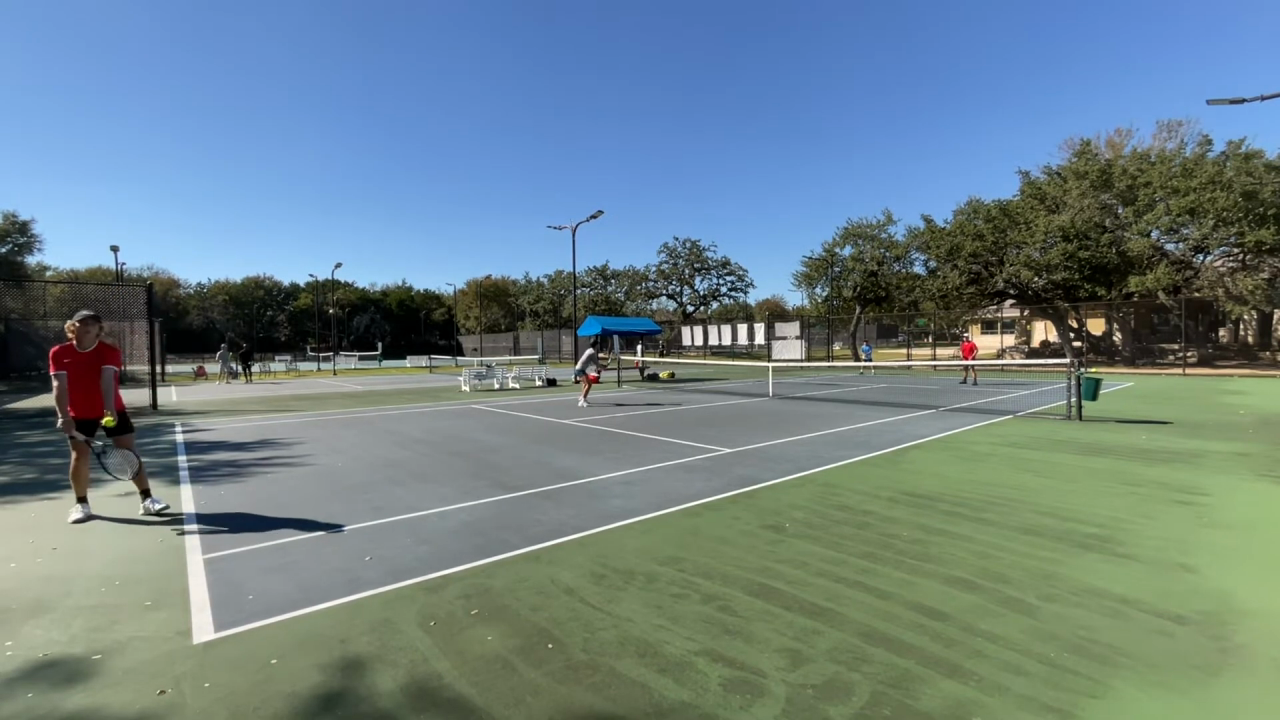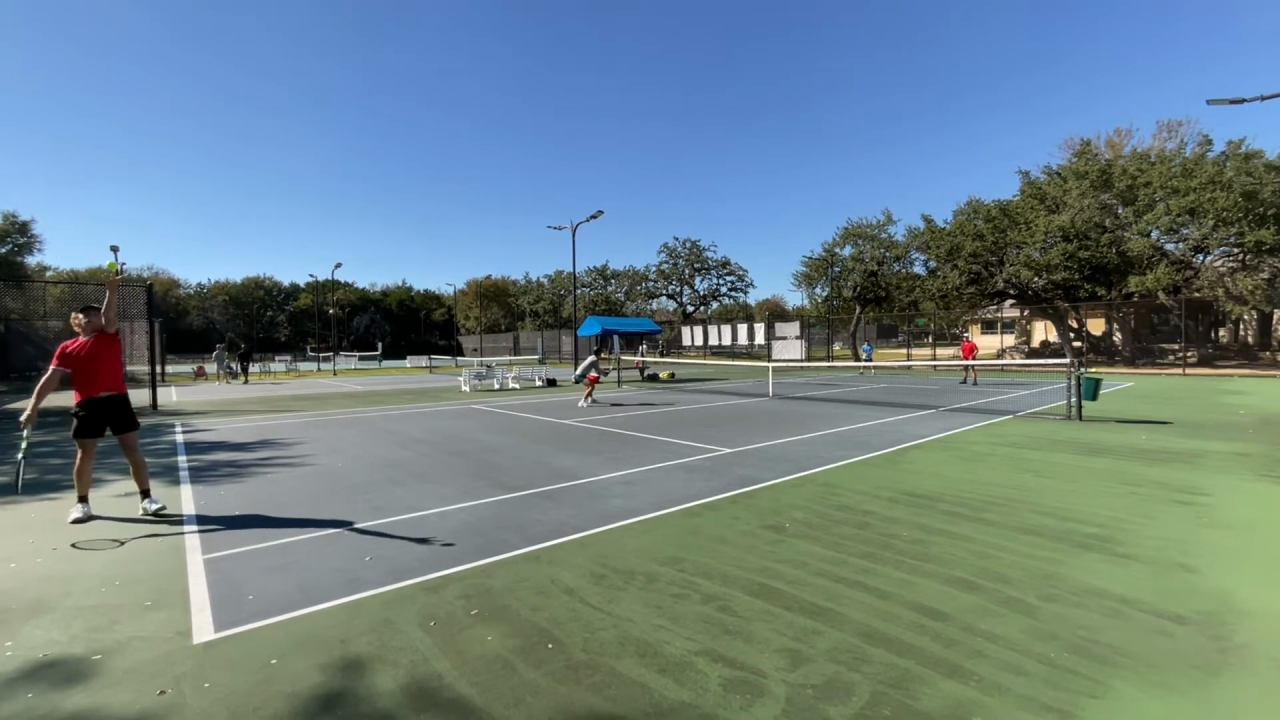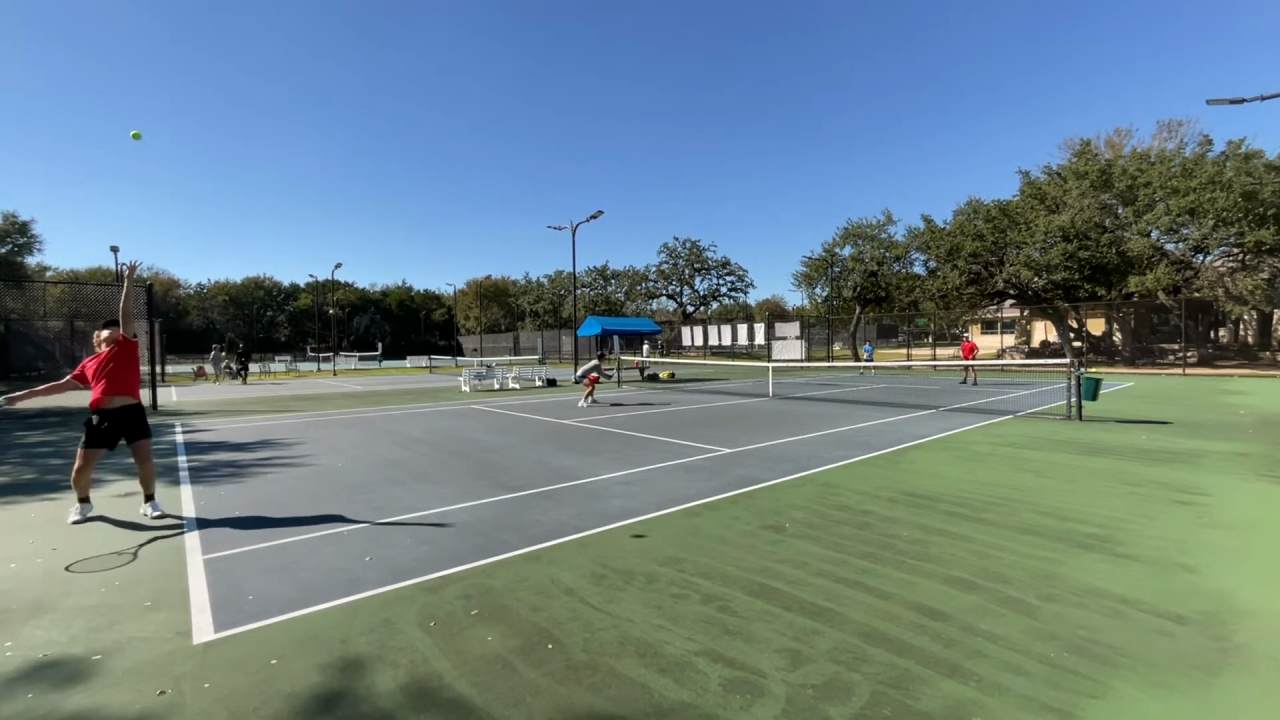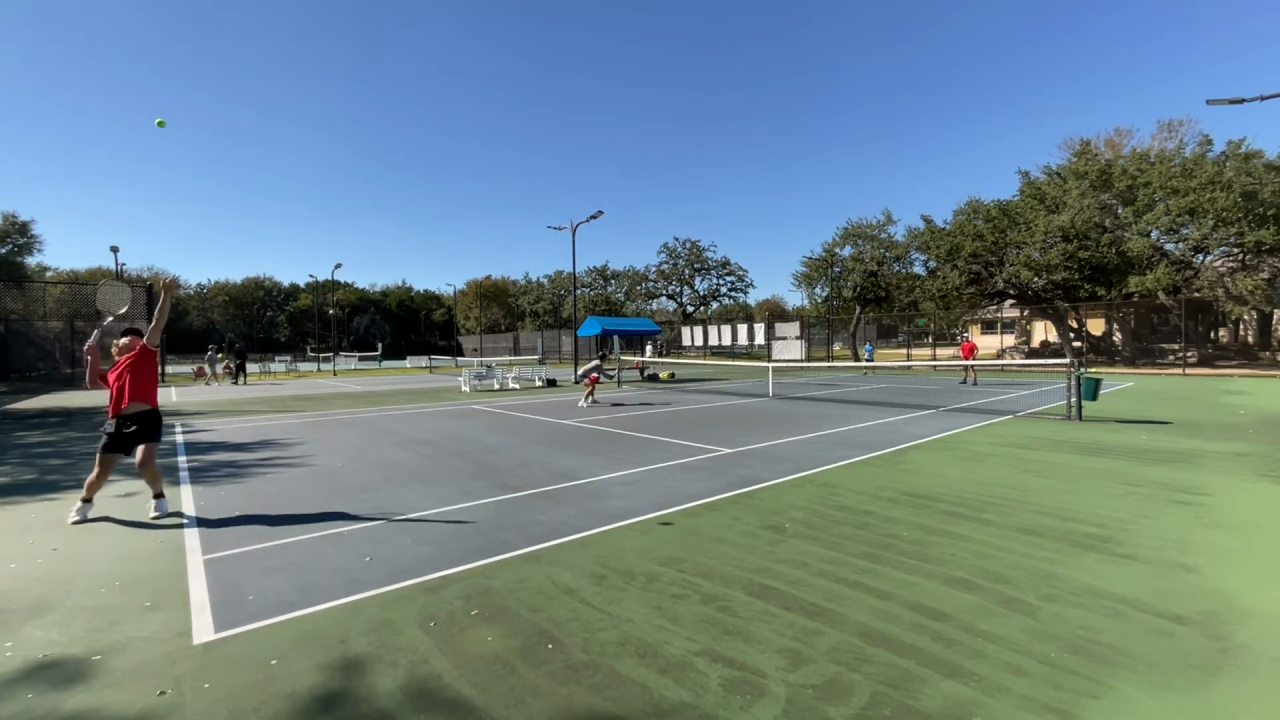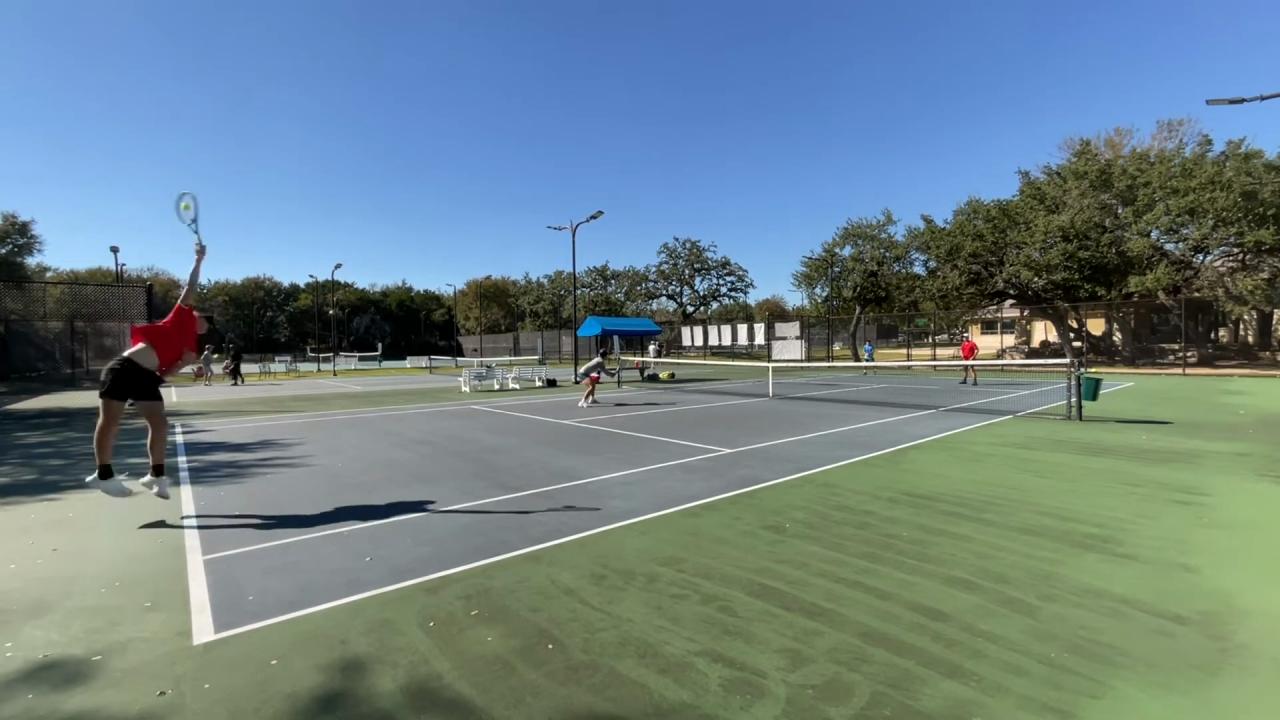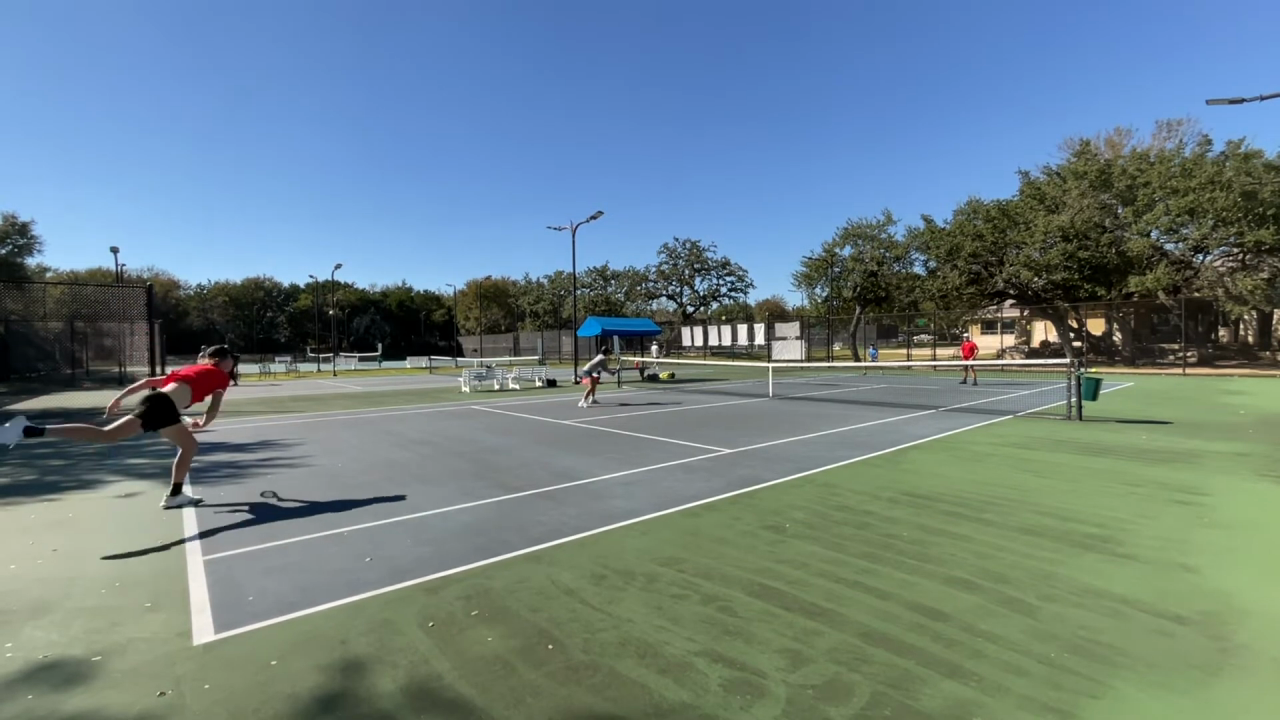
dt=0.3s
person 1, frame 1
left shoulder: (108, 352)
right shoulder: (59, 353)
left elbow: (108, 382)
right elbow: (60, 386)
left wrist: (110, 411)
right wrist: (64, 416)
left hip: (112, 411)
right hip: (79, 415)
left knee: (130, 453)
right knee: (79, 458)
left ankle: (147, 500)
right ankle: (81, 504)
person 1, frame 2
left shoulder: (109, 336)
right shoulder: (67, 348)
left elbow: (110, 314)
right elbow: (50, 380)
left wrist: (111, 292)
right wrist: (32, 408)
left hip: (116, 401)
right hip: (87, 406)
left knee: (134, 452)
right knee: (85, 456)
left ankle: (146, 500)
right ankle: (82, 504)
person 1, frame 3
left shoulder: (126, 346)
right shoulder: (89, 364)
left elbow: (126, 313)
right elbow: (63, 384)
left wrist: (129, 279)
right wrist: (23, 395)
left hip: (131, 413)
right hip: (101, 417)
left knee: (144, 462)
right knee: (81, 469)
left ankle: (149, 501)
right ankle: (83, 503)
person 1, frame 4
left shoulder: (144, 353)
right shoulder: (113, 371)
left elbow: (157, 324)
right elbow: (94, 383)
left wrist: (166, 295)
right wrist: (92, 356)
left hip: (146, 418)
right hip: (117, 423)
left knee: (145, 463)
right knee: (100, 472)
left ankle: (158, 498)
right ankle: (85, 503)
person 1, frame 5
left shoulder: (191, 346)
right shoulder: (182, 319)
right elbow: (188, 290)
right wrist: (198, 260)
left hip: (145, 375)
right hip: (124, 367)
left knee: (160, 425)
right knee: (109, 421)
left ankle: (157, 476)
right ankle: (103, 474)
person 1, frame 6
left shoulder: (192, 370)
right shoulder: (218, 375)
left elbow: (148, 381)
right elbow: (215, 407)
left wrist: (120, 396)
right wrist: (202, 423)
left hip: (162, 405)
right hip: (162, 405)
left knee: (190, 445)
right knee: (107, 435)
left ankle: (175, 494)
